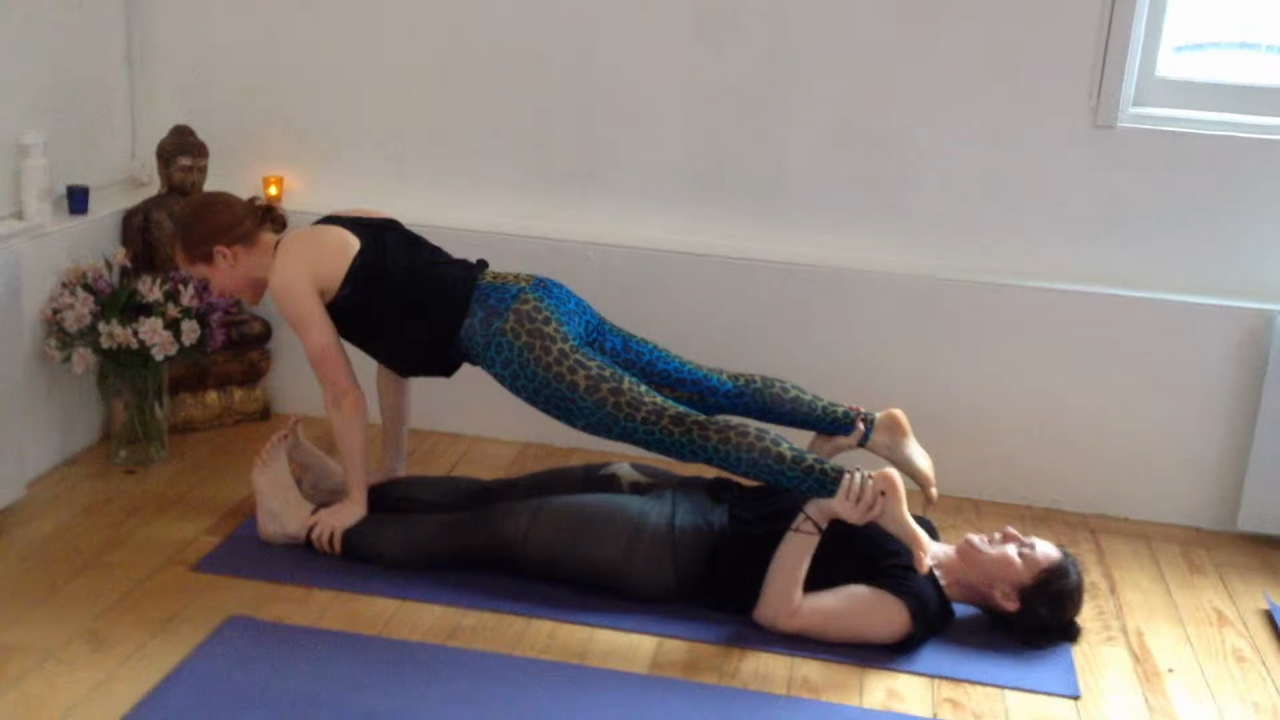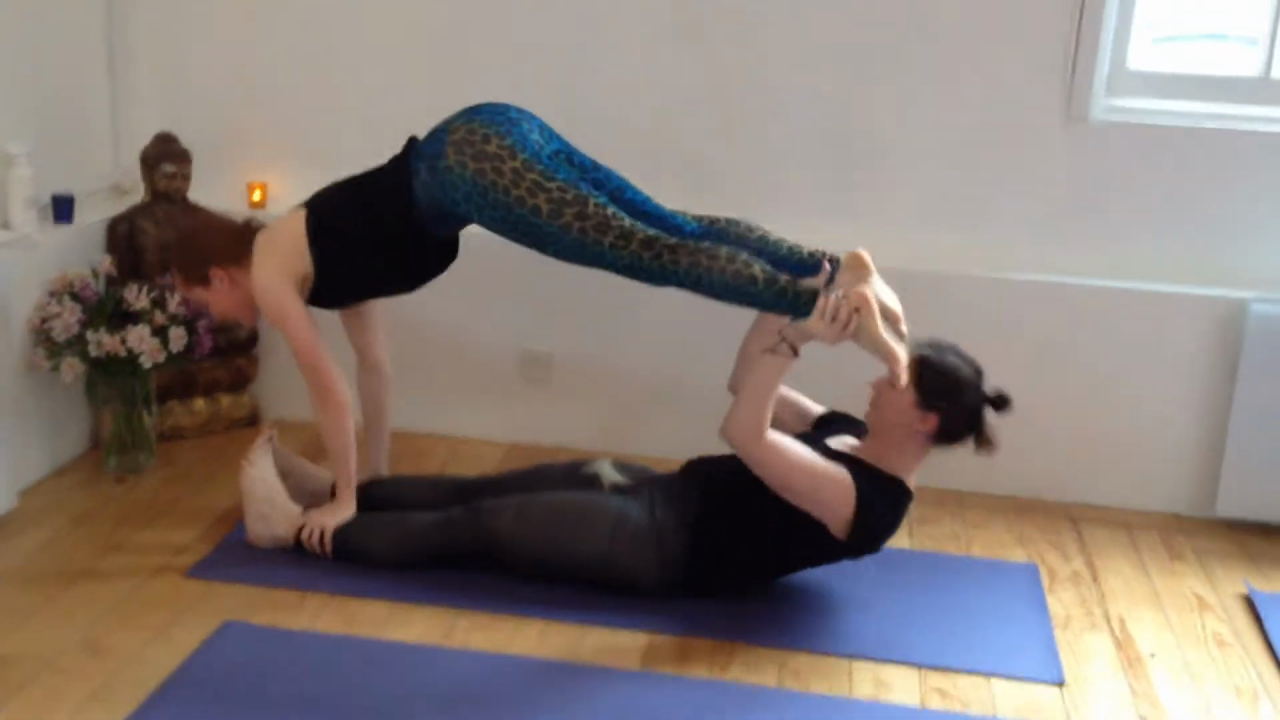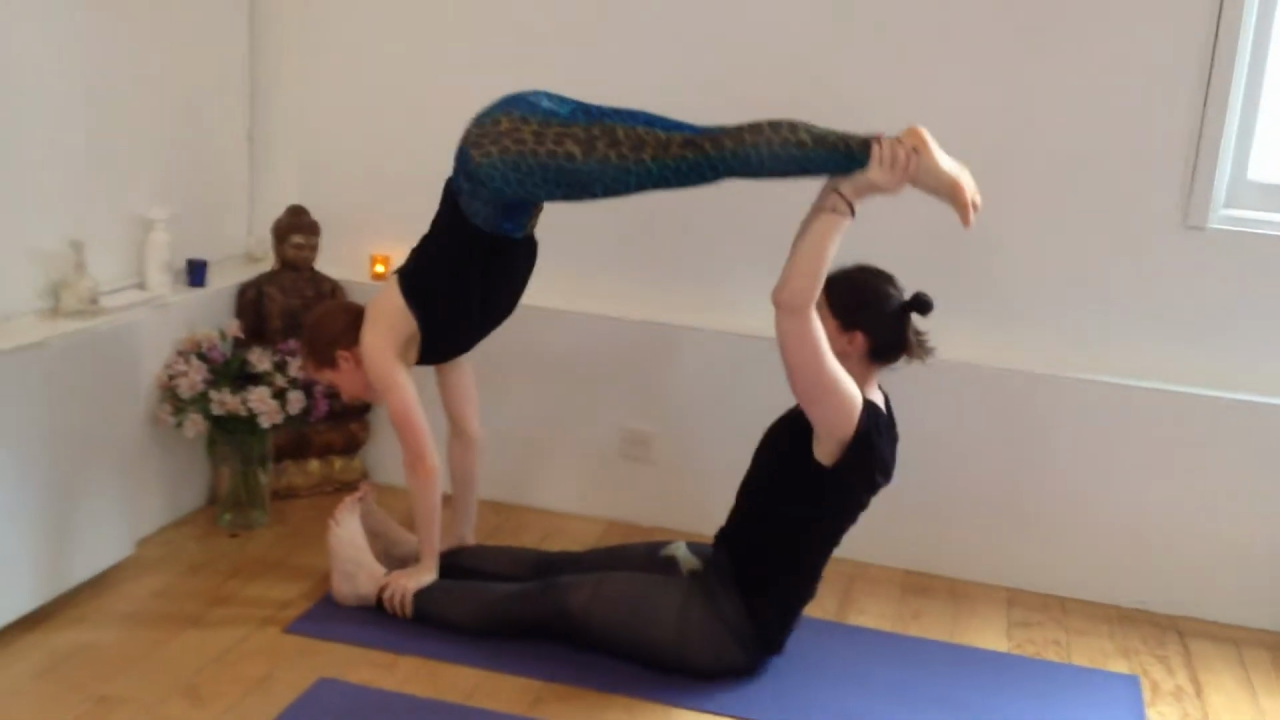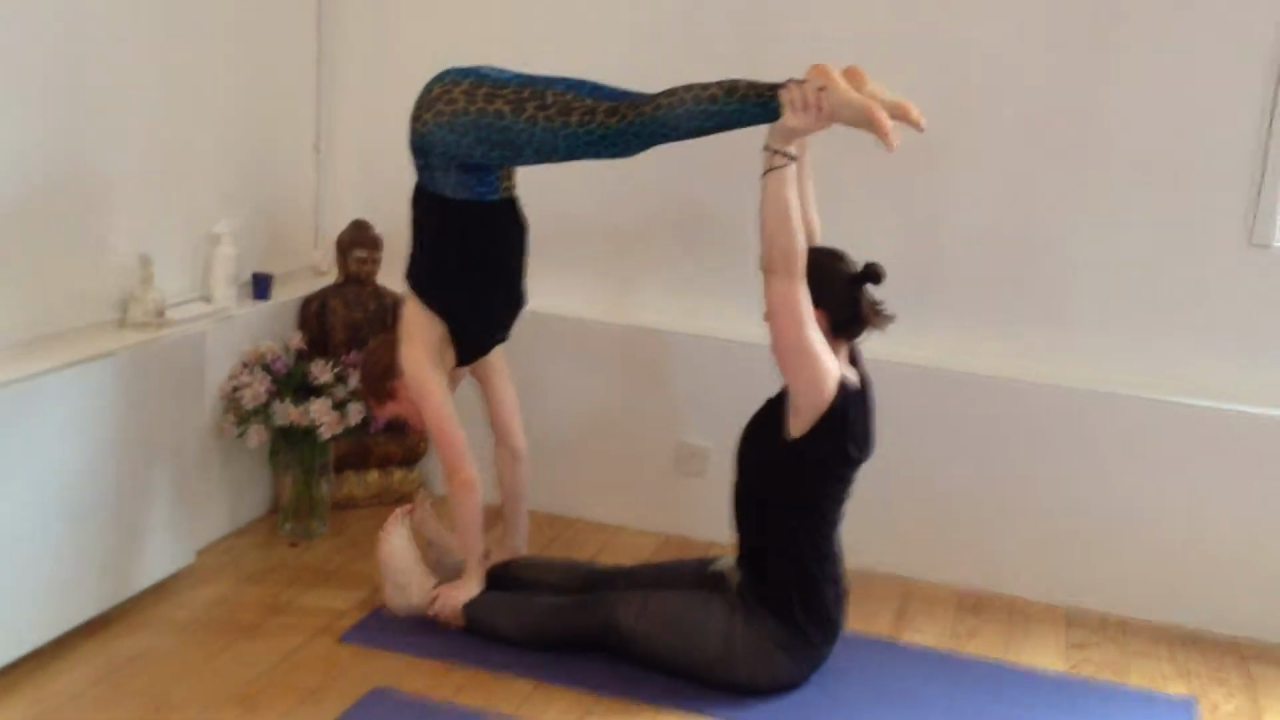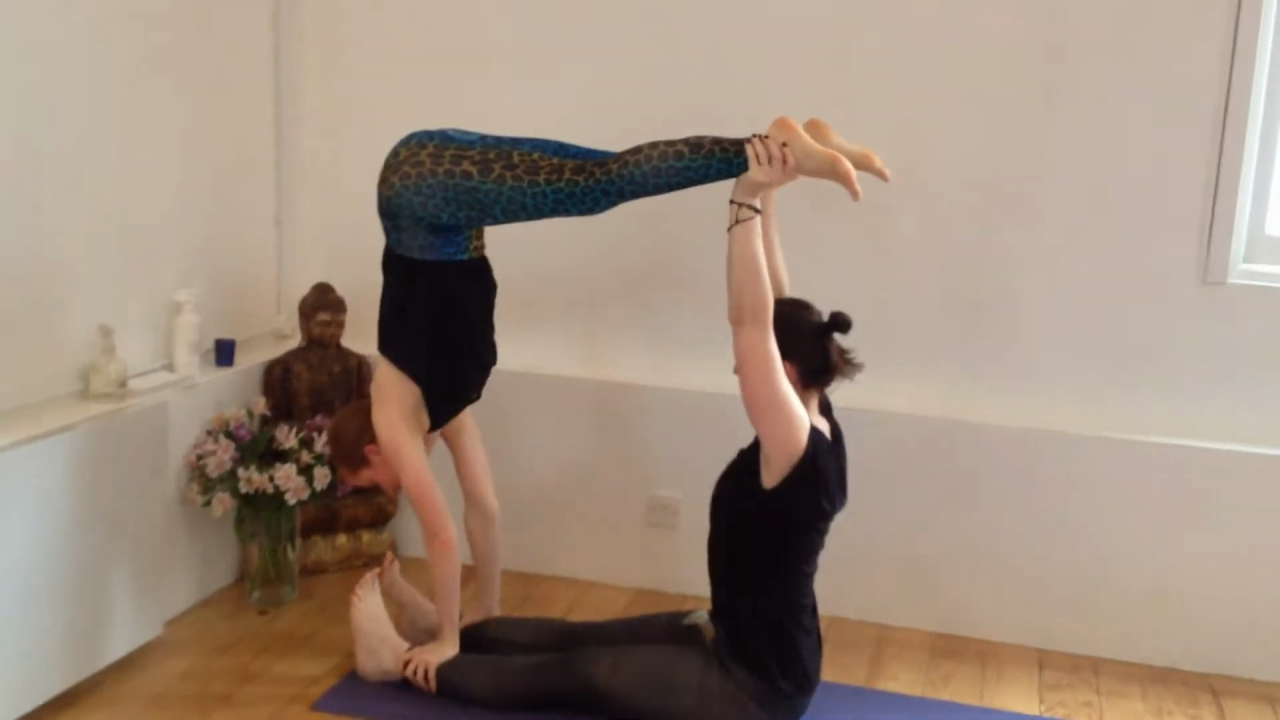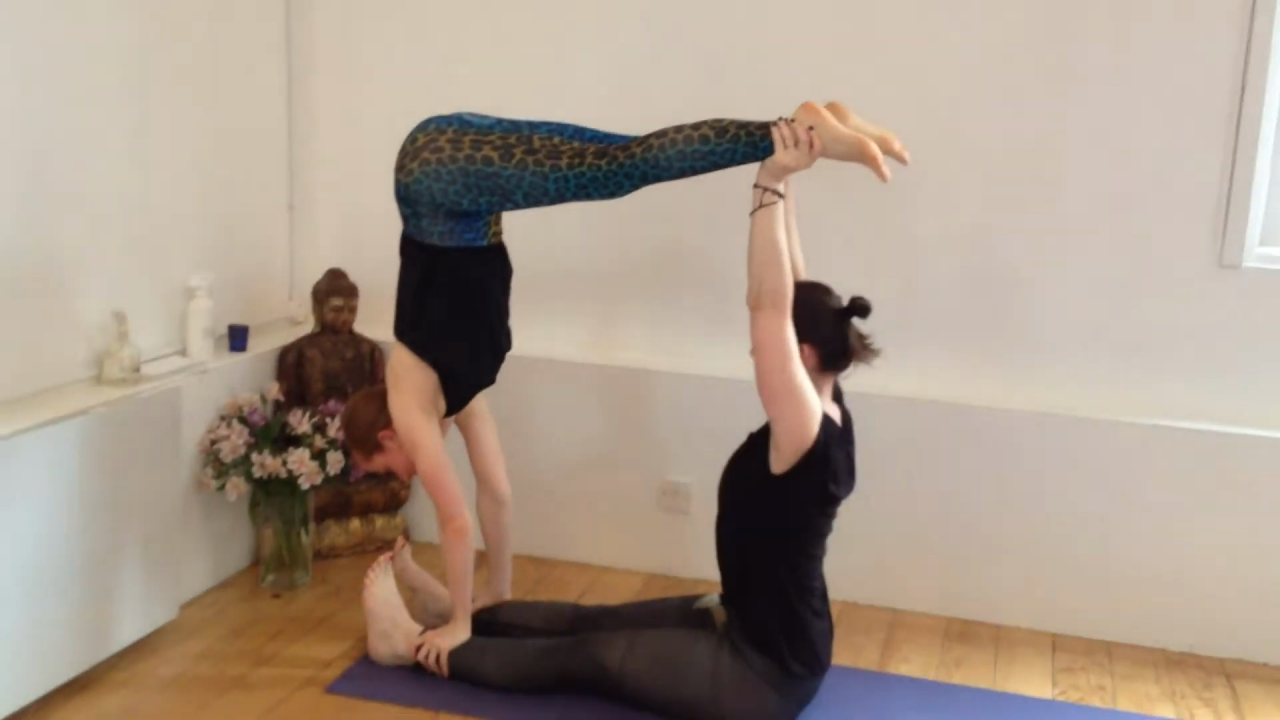
dt=0.7s
person 1, frame 1
left shoulder: (915, 607)
right shoulder: (919, 536)
left elbow: (776, 609)
left wrist: (823, 513)
left hip: (678, 555)
right hip: (697, 502)
left knee: (486, 531)
right knee: (492, 492)
left ankle: (312, 528)
right ankle: (344, 489)
person 1, frame 2
left shoulder: (867, 503)
right shoulder: (854, 438)
left elbow: (743, 434)
right elbow: (745, 387)
left wrist: (795, 338)
right wrist: (782, 305)
left hip: (659, 546)
right hip: (664, 494)
left knee: (474, 528)
right knee: (470, 493)
left ankle: (303, 530)
right ankle: (330, 491)
person 1, frame 3
left shoulder: (855, 425)
right shoulder: (854, 400)
left elbow: (792, 307)
right elbow: (804, 301)
left wrist: (848, 195)
right wrist: (843, 189)
left hip: (735, 625)
right hip: (727, 578)
left knee: (556, 601)
right knee: (554, 566)
left ankle: (386, 591)
right ankle: (420, 556)
person 1, frame 4
left shoulder: (824, 395)
right shoulder: (844, 377)
left elbow: (781, 272)
right elbow: (802, 262)
left wrist: (782, 149)
right wrist: (794, 150)
left hip: (776, 637)
right hip: (766, 593)
left knee: (603, 614)
right knee: (605, 583)
left ankle: (433, 598)
right ankle: (468, 570)
person 1, frame 5
left shoulder: (795, 447)
right shoulder: (815, 426)
left elbow: (752, 323)
right elbow: (771, 313)
left wrist: (746, 202)
right wrist: (762, 201)
right hip: (741, 642)
left knee: (575, 673)
right knee: (579, 638)
left ankle: (403, 661)
person 1, frame 6
left shoulder: (808, 432)
right shoulder: (827, 414)
left elbow: (770, 308)
right elbow: (787, 297)
left wrist: (770, 186)
right wrist: (778, 186)
left hip: (767, 669)
right hip: (755, 627)
left knee: (587, 656)
right knee: (593, 622)
left ankle: (416, 645)
right ankle: (453, 613)
person 2, frame 1
left shoulder: (288, 273)
right shoulder: (330, 234)
left elbow: (342, 392)
right elbow: (391, 349)
left wrist: (356, 498)
right wrist: (391, 470)
left hip: (514, 336)
right hip: (533, 302)
left knee: (677, 426)
right knee: (703, 390)
right ankle: (867, 427)
person 2, frame 2
left shoulder: (267, 276)
right shoulder: (310, 250)
left elbow: (331, 395)
right elbow: (375, 365)
left wrist: (344, 499)
right wrist: (375, 471)
left hip: (471, 161)
right hip: (493, 134)
left knee: (653, 252)
right knee: (676, 232)
right ankle: (837, 270)
person 2, frame 3
left shoulder: (378, 344)
right shoulder: (428, 329)
left elbow: (423, 463)
right elbow: (465, 437)
left wrist: (425, 567)
right wrist: (460, 542)
left hip: (510, 144)
left knee: (703, 153)
right knee: (706, 156)
left ankle: (888, 151)
right ankle: (889, 150)
person 2, frame 4
left shoulder: (419, 359)
right shoulder: (465, 338)
left elbow: (462, 475)
right elbow: (514, 448)
left wrist: (472, 577)
right wrist: (513, 549)
left knee: (630, 125)
person 2, frame 5
left shoulder: (394, 422)
right shoulder: (434, 403)
left elbow: (441, 536)
right elbow: (484, 507)
left wrist: (448, 639)
right wrist: (486, 610)
left knee: (599, 185)
person 2, frame 6
left shoulder: (411, 408)
right shoulder: (447, 387)
left elbow: (456, 522)
right elbow: (497, 492)
left wrist: (459, 623)
right wrist: (498, 593)
left knee: (621, 167)
